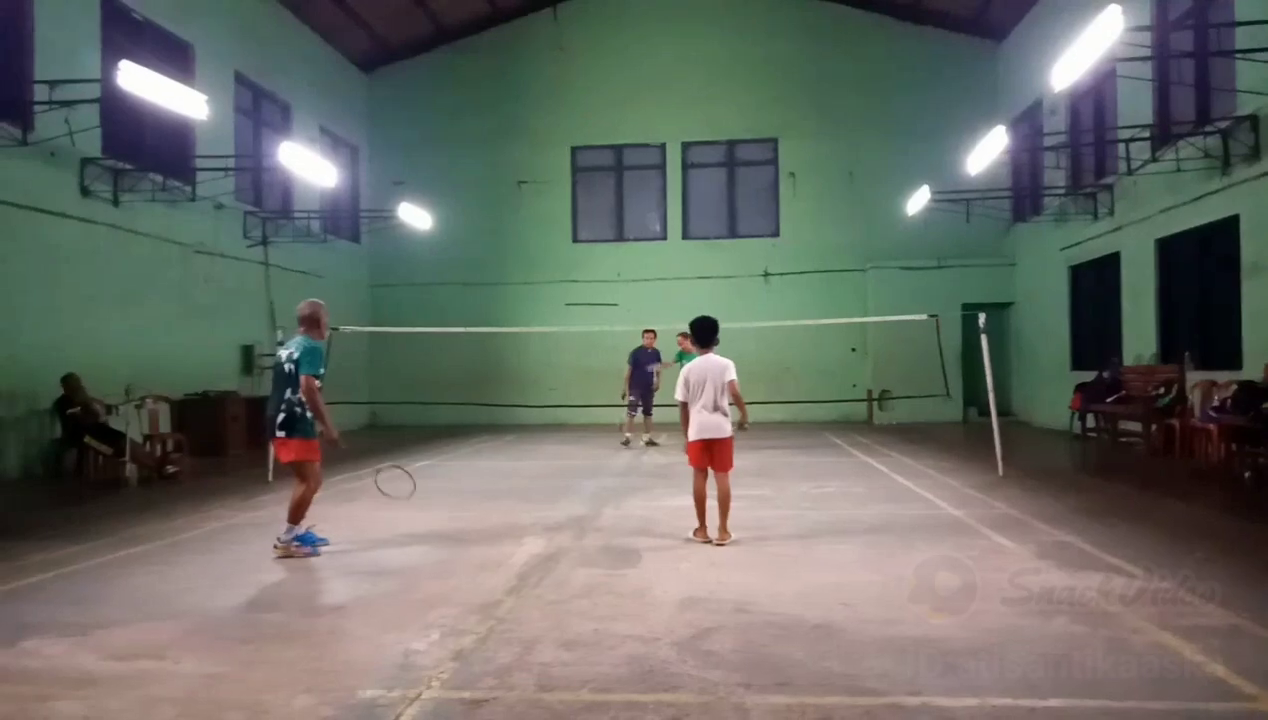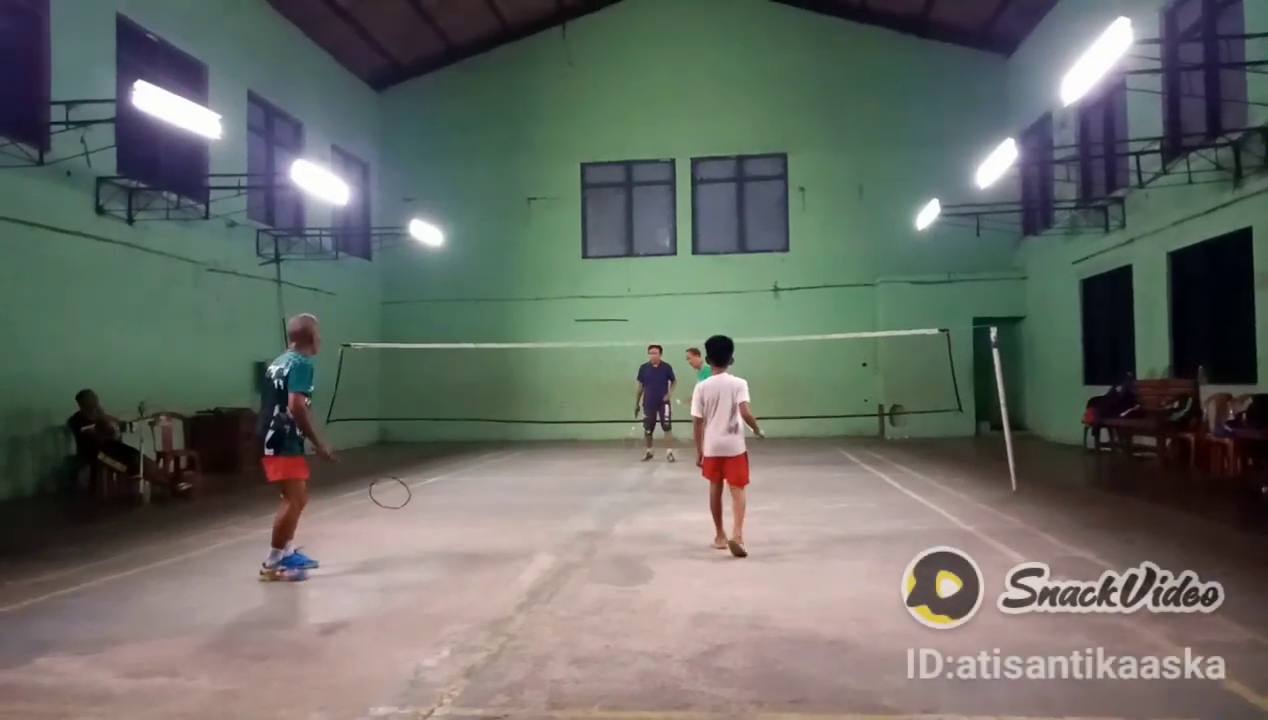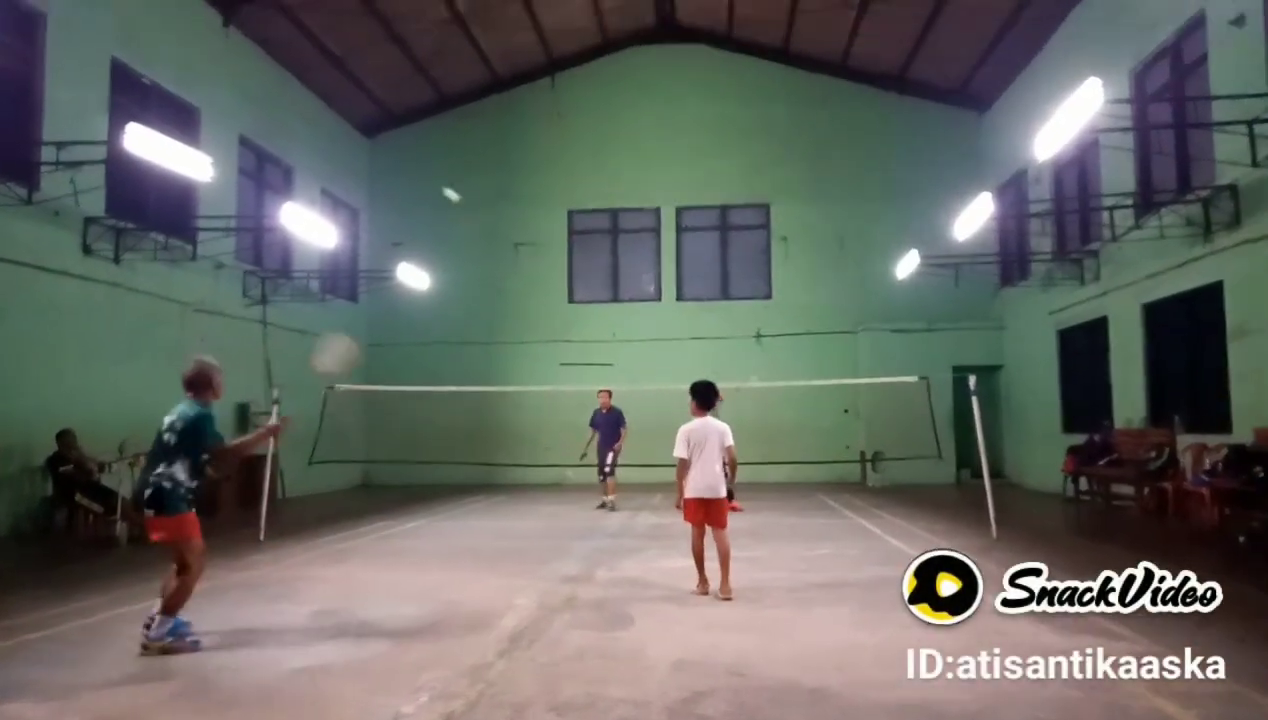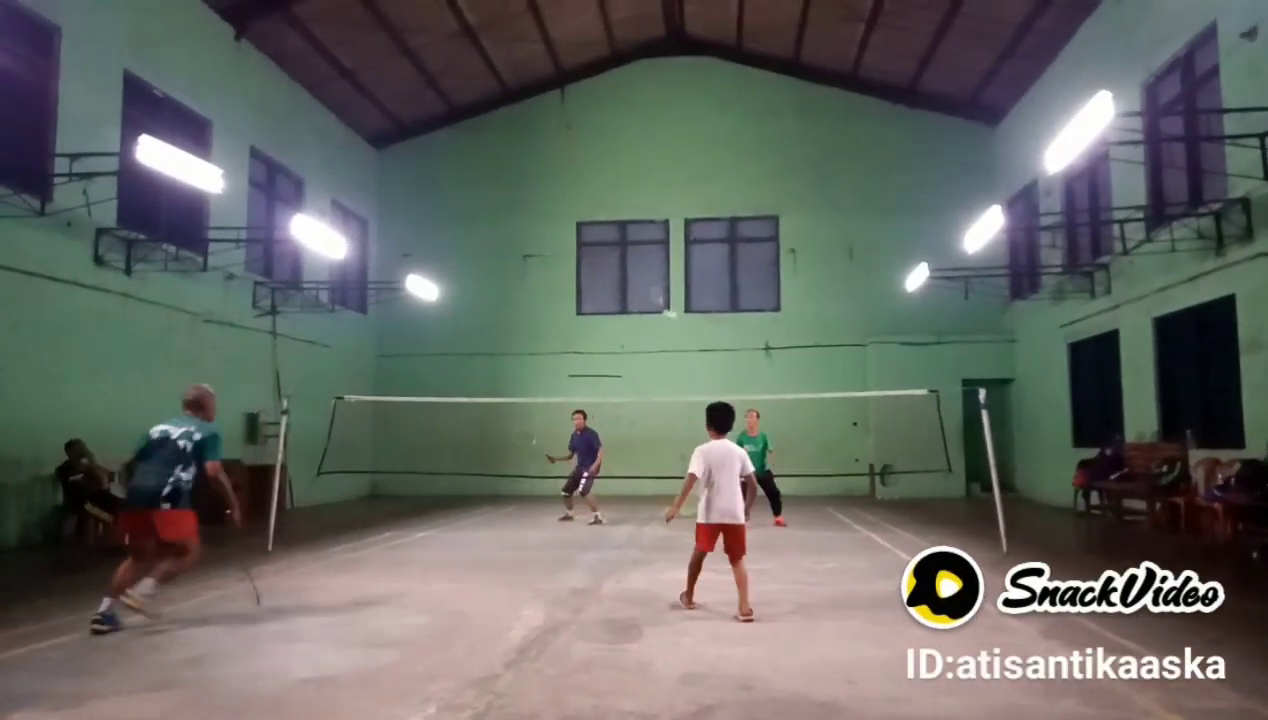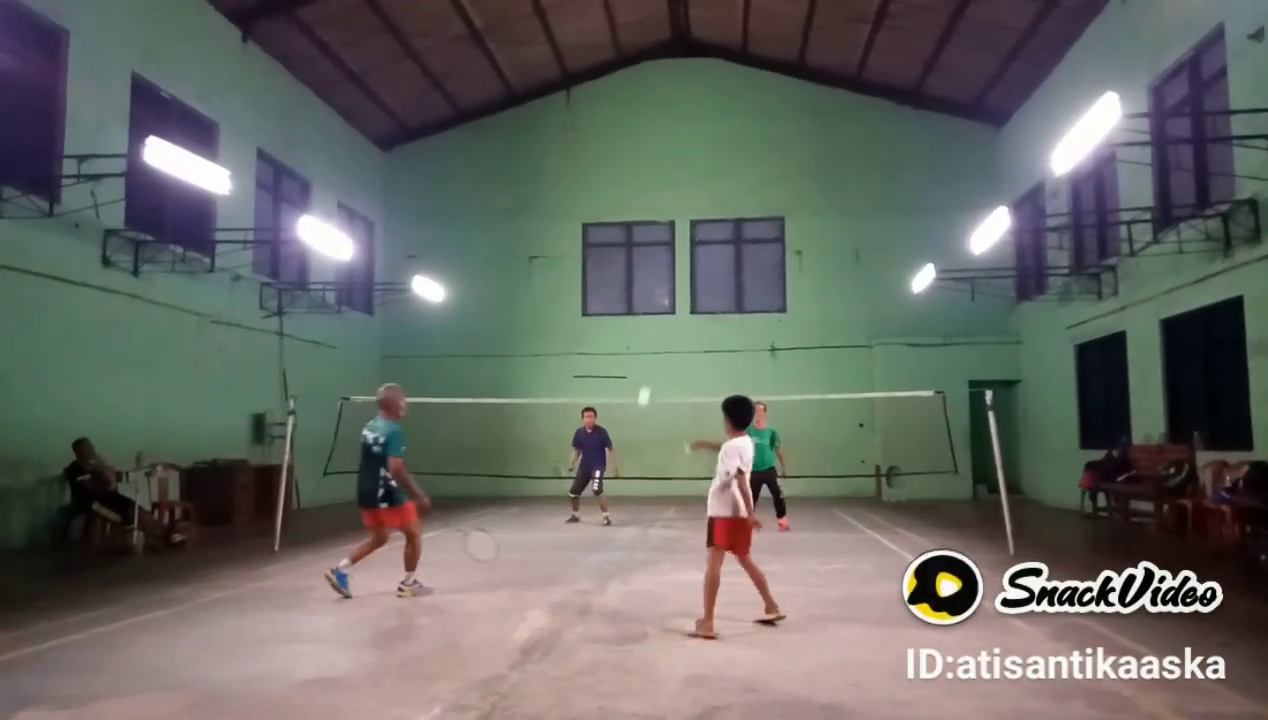
dt=1s
person 1, frame 1
left shoulder: (288, 348)
right shoulder: (312, 348)
right elbow: (308, 388)
right wrist: (327, 425)
left hip: (281, 422)
right hip: (296, 425)
left knee: (305, 478)
right knee: (312, 480)
left ankle: (298, 532)
right ankle: (286, 540)
person 1, frame 2
left shoulder: (278, 363)
right shoulder: (302, 364)
right elbow: (297, 406)
right wrist: (318, 443)
left hip: (273, 440)
right hip: (285, 443)
left knee: (296, 498)
right knee: (294, 501)
left ankle: (287, 553)
right ankle: (272, 564)
person 1, frame 3
left shoulder: (183, 411)
right shoulder: (199, 415)
right elbow: (222, 453)
right wrist: (264, 433)
left hip: (160, 495)
right hip: (169, 499)
left knee: (187, 561)
right knee: (192, 566)
left ankle: (159, 617)
right ankle: (158, 634)
person 1, frame 4
left shoulder: (159, 429)
right shoulder: (208, 433)
left elbow: (132, 463)
right elbow: (214, 471)
left wrist: (136, 488)
right wrist: (234, 505)
left hip: (138, 495)
right hip: (169, 498)
left knee: (138, 557)
right knee: (189, 553)
left ankle: (106, 612)
right ankle: (144, 590)
person 1, frame 5
left shoulder: (371, 427)
right shoulder: (393, 431)
right elbow: (396, 468)
right wrist: (418, 495)
left hip: (367, 494)
right hip: (389, 495)
left knee: (379, 538)
right knee: (414, 533)
left ankle: (340, 570)
right ankle: (408, 583)
person 2, frame 1
left shoulder: (688, 369)
right shoulder: (726, 364)
left elbow: (683, 407)
right elbow: (734, 392)
left wrist: (686, 435)
right wrist: (744, 416)
left hip: (698, 430)
right hip: (721, 429)
left knee: (700, 478)
right knee: (722, 478)
left ankle: (702, 530)
right ankle: (723, 531)
person 2, frame 2
left shoulder: (702, 387)
right shoulder: (739, 384)
left elbow: (698, 422)
right elbow: (745, 414)
left wrist: (699, 450)
right wrist: (758, 431)
left hip: (712, 447)
right hip: (734, 446)
left knee: (716, 490)
right knee: (738, 491)
left ankle: (720, 535)
right ankle: (736, 534)
person 2, frame 3
left shoulder: (686, 430)
right shoulder: (723, 428)
left elbow: (682, 464)
right elbow: (732, 458)
left wrist: (680, 493)
right wrist: (731, 478)
left hip: (694, 490)
right hip: (717, 489)
left knee: (697, 534)
right knee: (720, 534)
left ankle: (702, 581)
right ankle: (724, 584)
person 2, frame 4
left shoulder: (703, 451)
right shoulder: (739, 452)
left elbow: (692, 479)
right elbow: (752, 484)
left wrist: (676, 506)
right wrist: (747, 508)
left hip: (709, 513)
right hip: (735, 513)
left knee: (699, 554)
right knee: (737, 560)
left ankle: (688, 596)
right ankle: (745, 606)
person 2, frame 5
left shoulder: (732, 447)
right shoulder: (745, 442)
left elbow: (741, 480)
left wrist: (750, 512)
right wrist: (709, 445)
left hip: (725, 511)
right hip: (741, 512)
left knee: (714, 561)
right knee: (745, 559)
left ankle: (707, 622)
right ankle: (771, 608)
